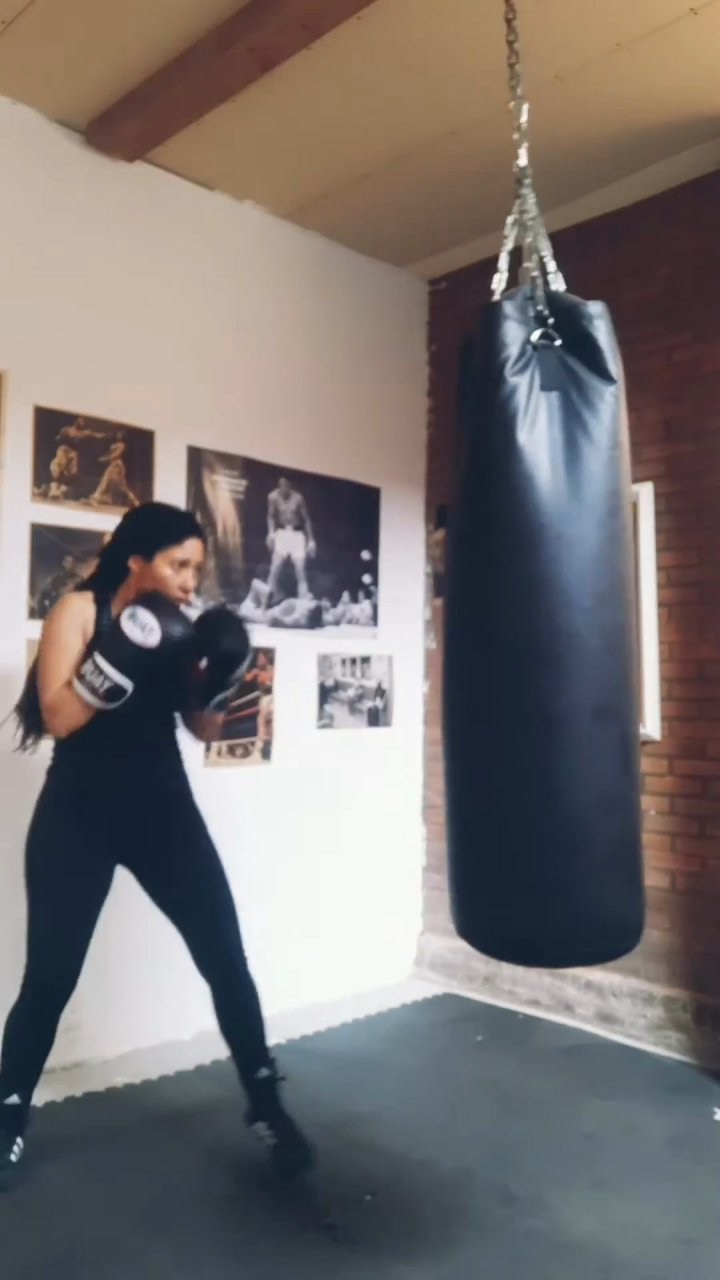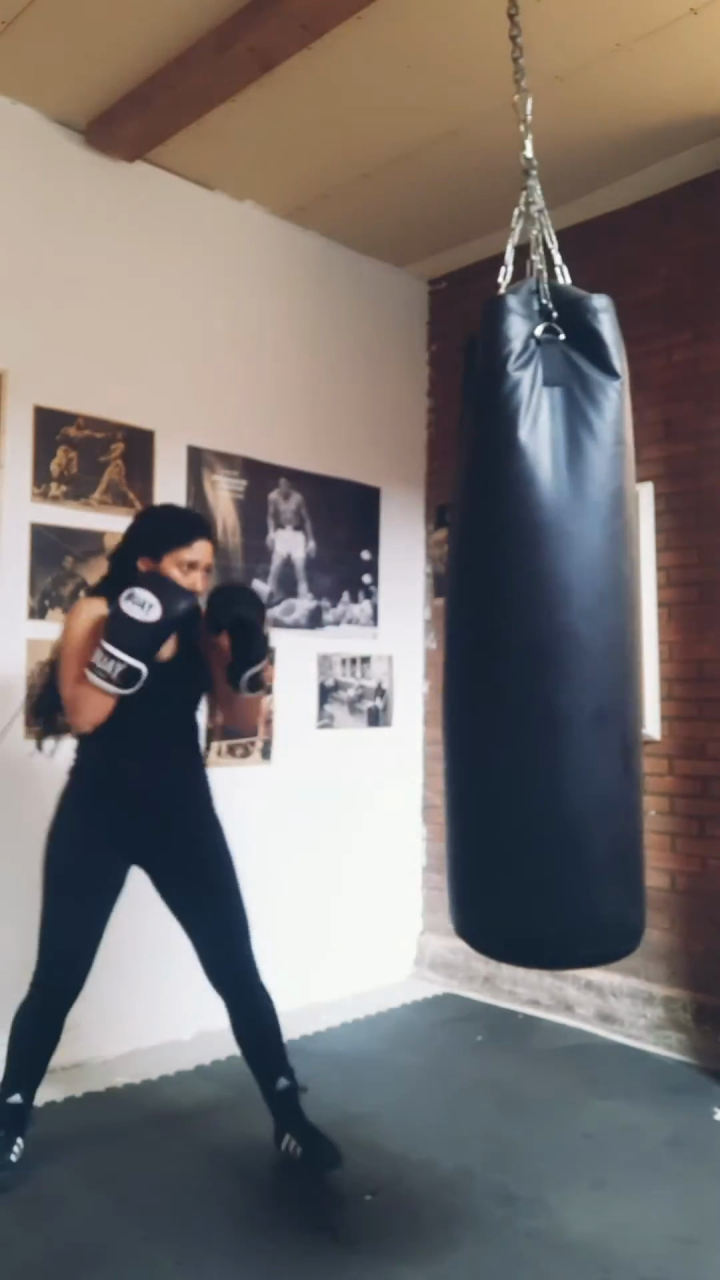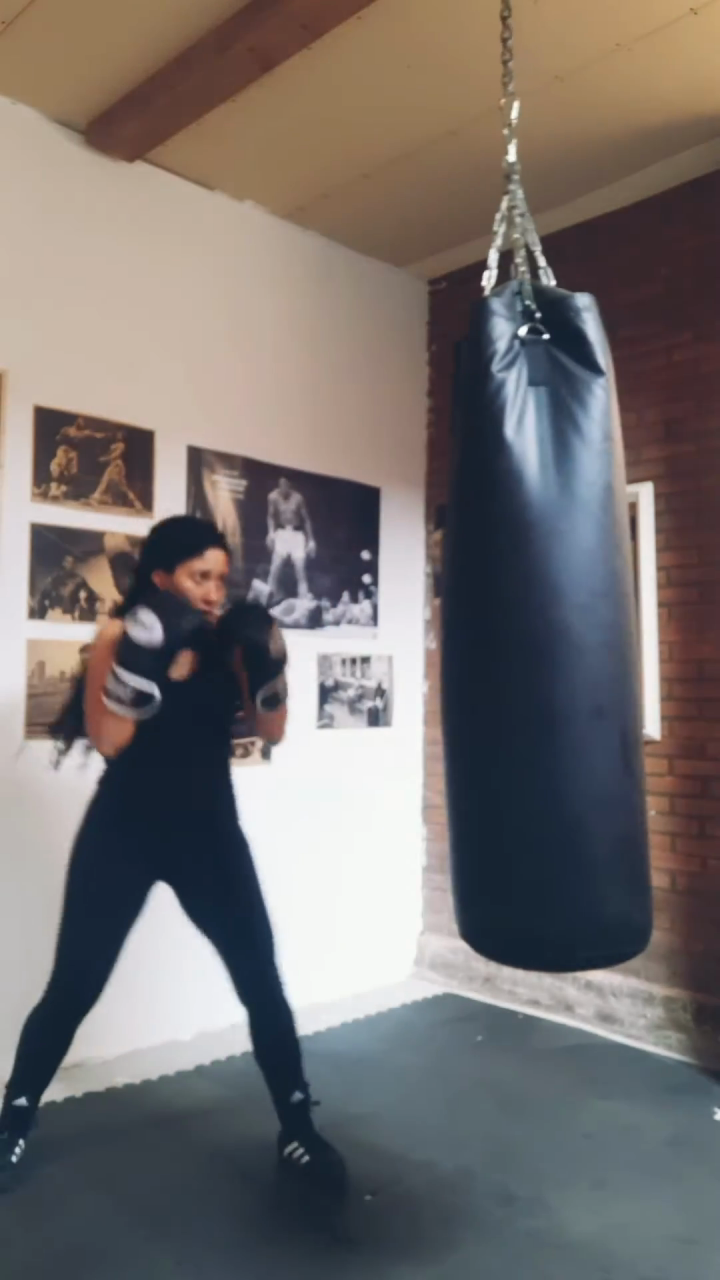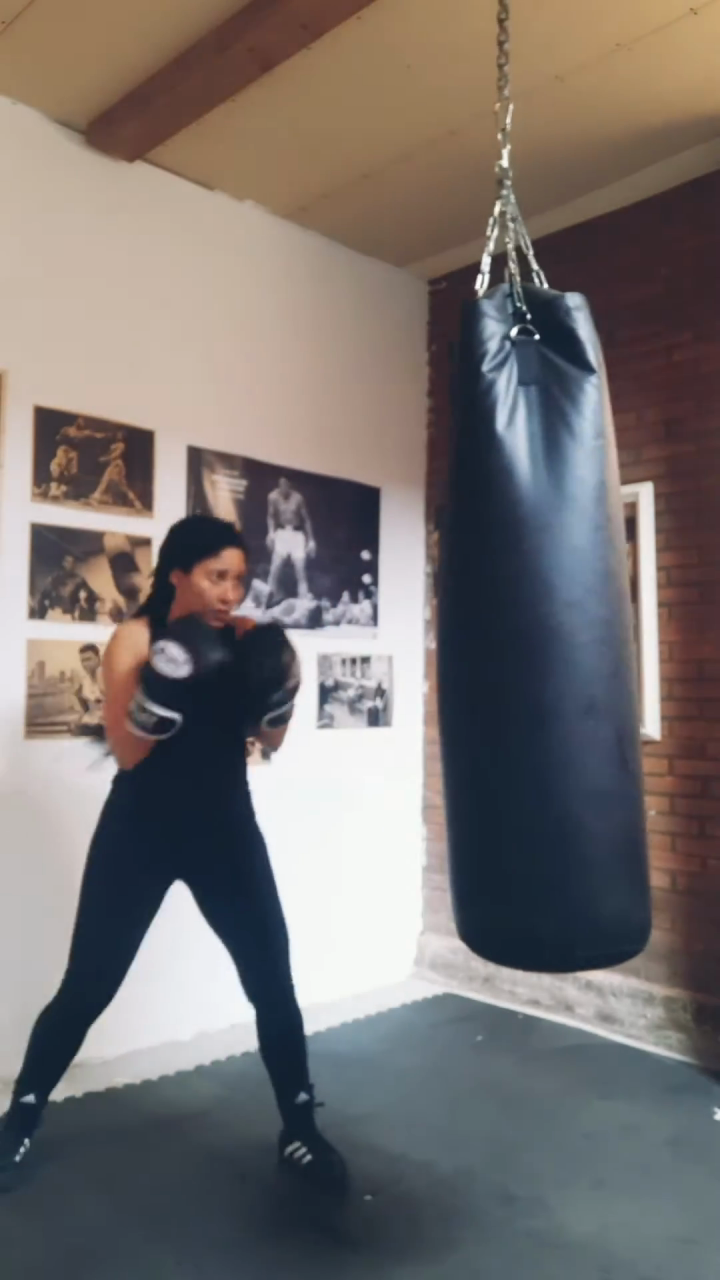
dt=0.1s
person 1, frame 1
left shoulder: (181, 629)
right shoulder: (78, 612)
left elbow: (202, 724)
right elbow: (56, 717)
left wrist: (221, 667)
right wrist: (124, 648)
left hip: (163, 809)
right hip: (78, 813)
left knee: (227, 959)
left ankle: (266, 1105)
person 1, frame 2
left shoulder: (204, 627)
right shoulder: (96, 616)
left elbow: (242, 723)
right elbow: (81, 716)
left wrist: (247, 653)
right wrist: (131, 637)
left hip: (182, 814)
right hip: (97, 817)
left knee: (236, 970)
right knee: (58, 978)
left ankle: (289, 1116)
person 1, frame 3
left shoulder: (229, 638)
right shoulder: (118, 635)
left elbow: (274, 731)
right elbow: (106, 740)
left wrist: (268, 665)
right wrist: (143, 657)
left hip: (207, 830)
right hip: (123, 830)
left knee: (261, 982)
right knee: (72, 987)
left ankle: (297, 1129)
person 1, frame 4
left shoulder: (245, 638)
right shoulder: (135, 639)
left elbow: (271, 737)
right elbow: (126, 752)
left wrist: (275, 680)
right wrist: (168, 681)
left hip: (224, 827)
right hip: (140, 830)
left knee: (272, 982)
right knee: (87, 986)
left ankle: (300, 1129)
